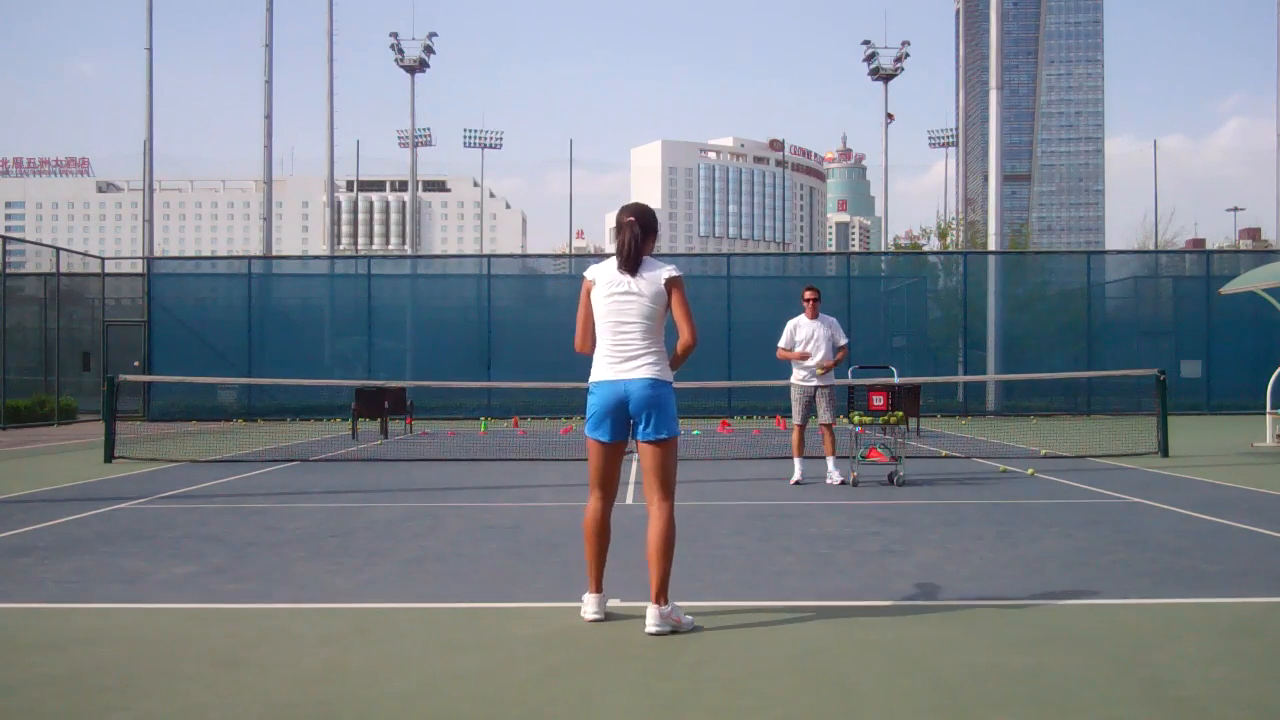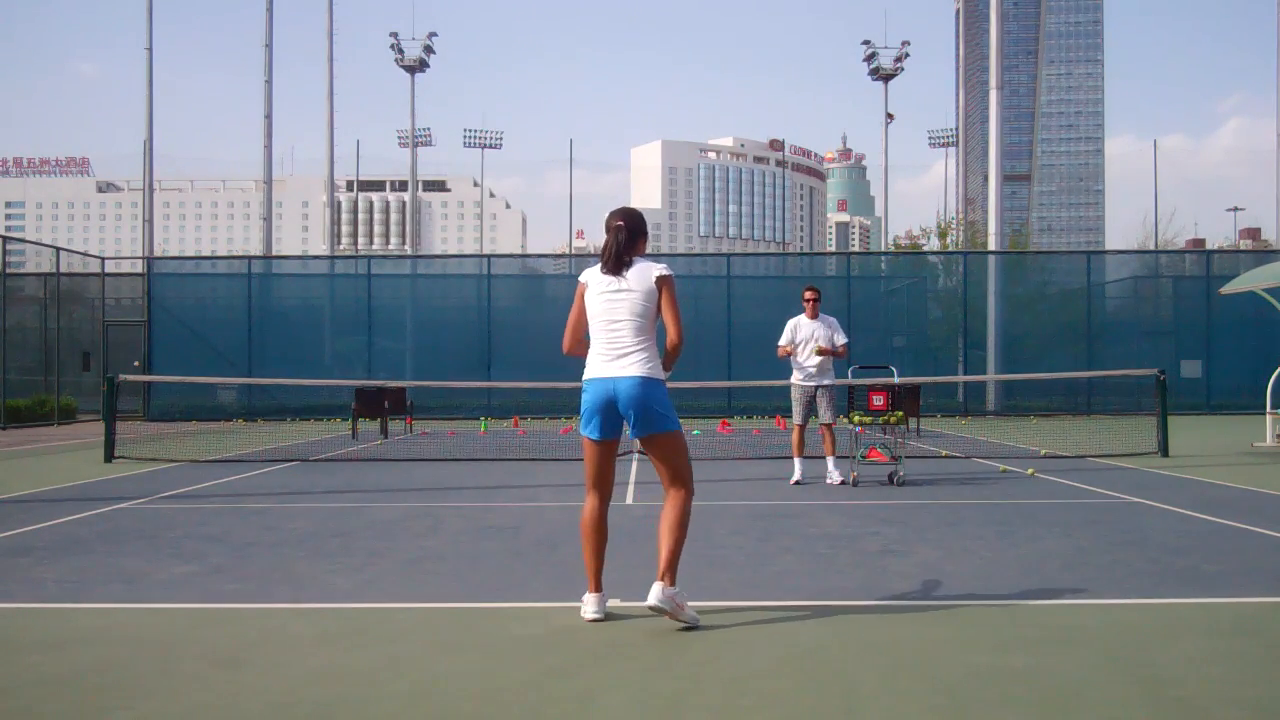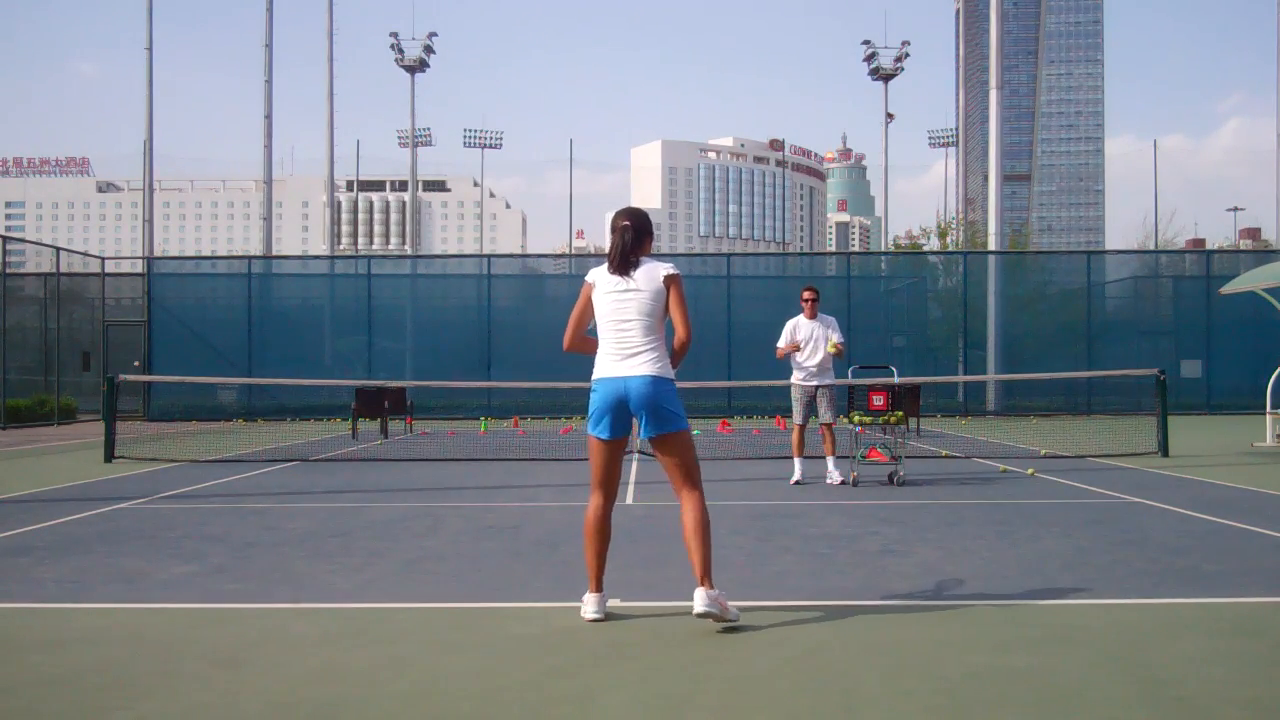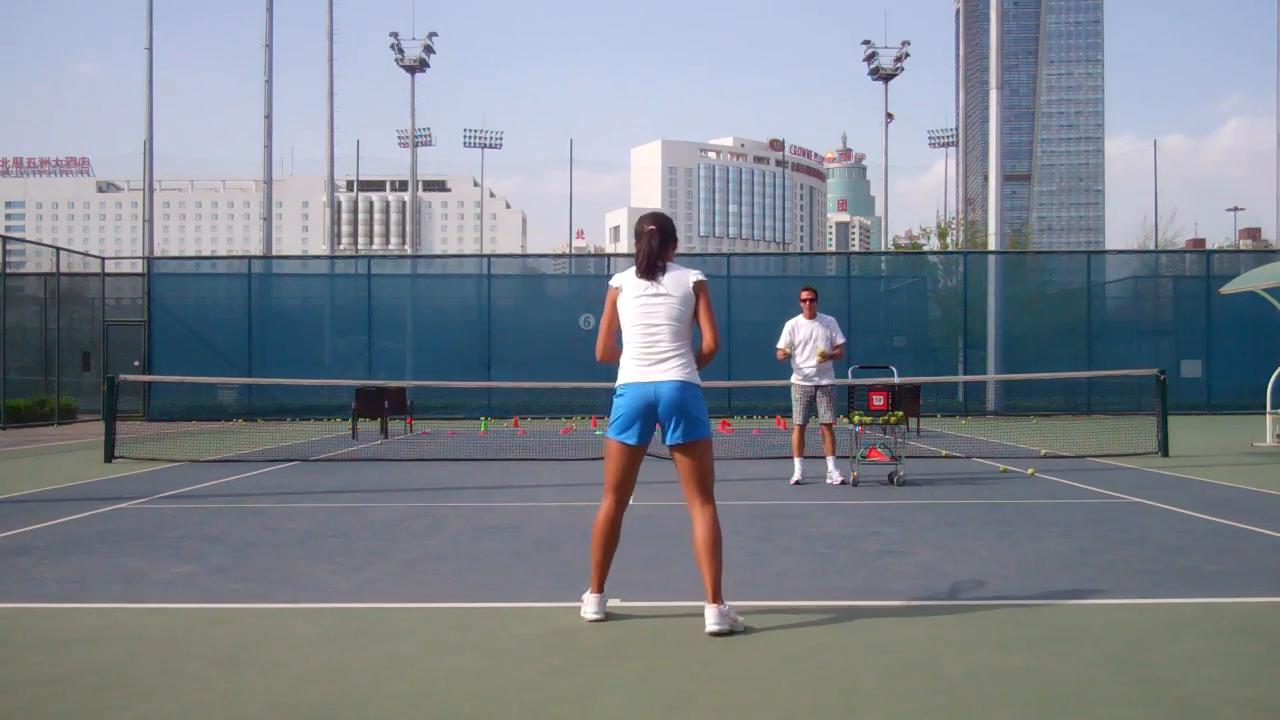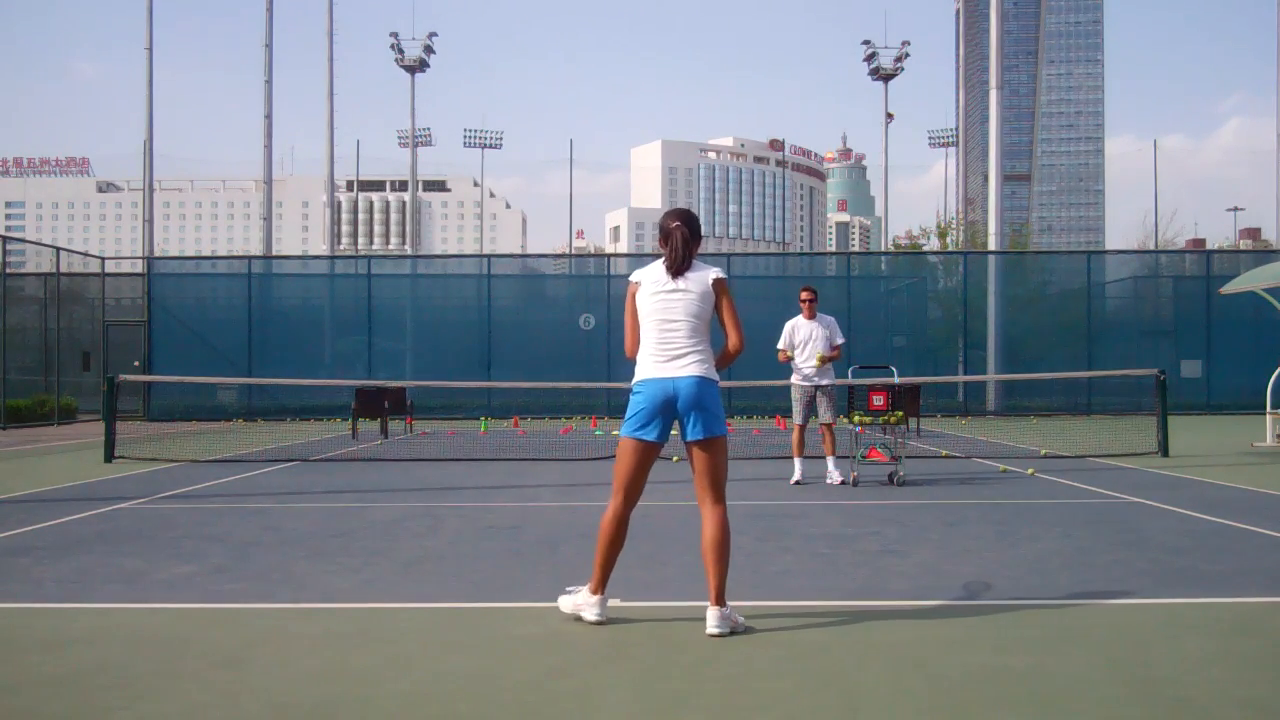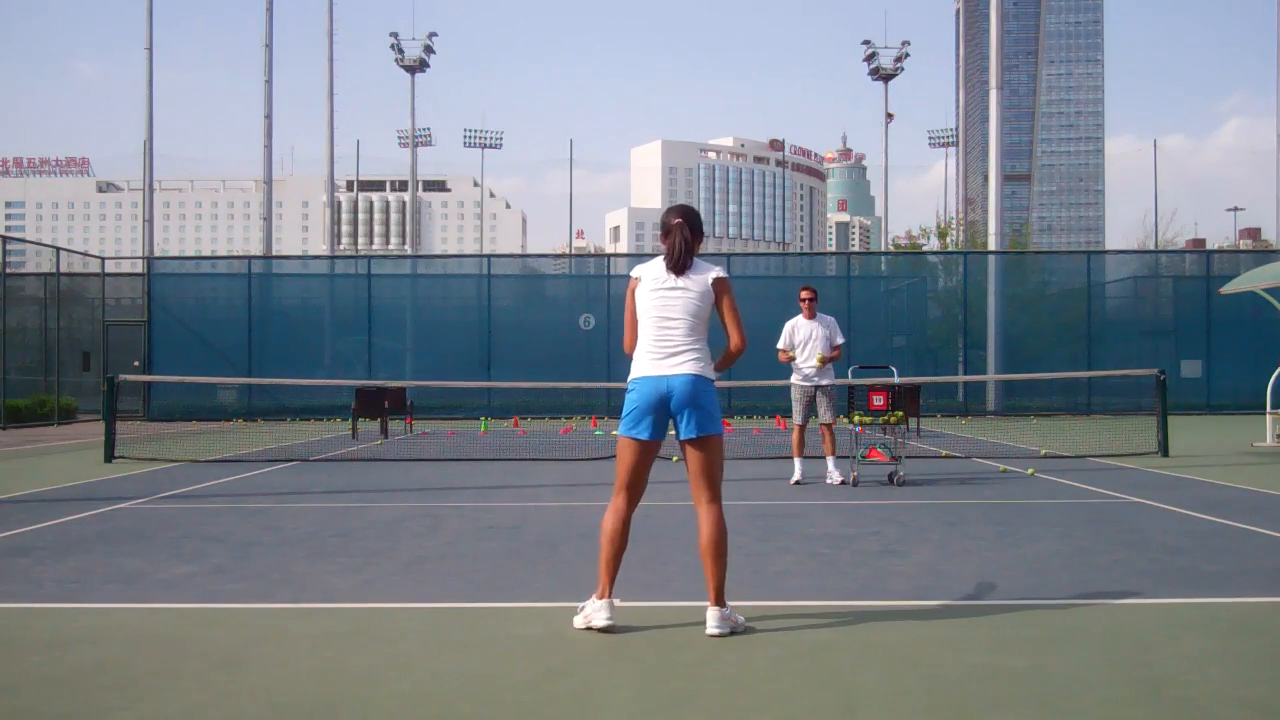
dt=0.2s
person 1, frame 1
left shoulder: (594, 274)
right shoulder: (667, 275)
left elbow: (582, 344)
right elbow: (688, 338)
left hip: (604, 386)
right hip: (652, 387)
left knee: (600, 498)
right knee: (660, 502)
left ankle: (594, 596)
right ankle: (659, 606)
person 1, frame 2
left shoulder: (588, 278)
right shoulder: (657, 273)
left elbow: (570, 345)
right elbow: (675, 335)
left hip: (596, 384)
right hip: (642, 384)
left knee: (596, 496)
right knee: (679, 487)
left ankle: (594, 596)
right ankle: (665, 584)
person 1, frame 3
left shoulder: (595, 278)
right shoulder: (665, 273)
left elbow: (570, 341)
right elbow: (684, 335)
left hip: (606, 384)
right hip: (653, 384)
left knee: (601, 496)
right knee: (690, 490)
left ankle: (594, 596)
right ankle: (704, 590)
person 1, frame 4
left shoulder: (620, 283)
right shoulder: (692, 279)
left elbow: (603, 352)
right elbow: (711, 343)
left hip: (632, 391)
right hip: (680, 391)
left knee: (613, 500)
right knee: (701, 503)
left ankle: (595, 596)
right ankle: (715, 607)
person 1, frame 5
left shoulder: (640, 279)
right shoulder: (714, 278)
left elbow: (631, 348)
right elbow: (736, 342)
left hip: (650, 388)
right hip: (699, 387)
left knee: (622, 498)
right knee: (713, 502)
left ankle: (594, 596)
right ankle: (717, 609)
person 1, frame 6
left shoulder: (640, 275)
right shoulder: (714, 276)
left elbow: (630, 345)
right elbow: (737, 342)
left hip: (644, 385)
right hip: (693, 385)
left knee: (622, 500)
right knee: (708, 501)
left ankle: (602, 602)
right ankle: (717, 610)
person 2, frame 1
left shoulder: (831, 323)
right shoulder: (793, 324)
left elbow: (843, 349)
right elbow: (780, 352)
left wrist: (833, 363)
right wrist: (794, 355)
left hip: (825, 381)
right hip: (800, 382)
left knee: (827, 425)
right knee: (798, 425)
left ankle: (832, 470)
right ankle: (798, 471)
person 2, frame 2
left shoulder: (831, 323)
right shoulder: (794, 323)
left elbow: (843, 350)
right elbow: (780, 351)
left wrist: (830, 352)
right wrist: (787, 351)
left hip: (825, 381)
right hip: (801, 381)
left knee: (827, 425)
right knee: (798, 425)
left ankle: (832, 470)
right ankle: (798, 471)
person 2, frame 3
left shoulder: (830, 322)
right shoulder: (793, 324)
left elbow: (841, 351)
right elbow: (779, 352)
left wrist: (836, 349)
right wrist: (788, 349)
left hip: (825, 381)
right hip: (801, 381)
left knee: (827, 425)
right knee: (799, 425)
left ankle: (832, 470)
right ankle: (798, 471)
person 2, frame 4
left shoulder: (829, 322)
right shoulder: (792, 325)
left elbow: (840, 351)
right elbow: (781, 354)
left wrist: (829, 355)
right wrist: (782, 354)
left hip: (825, 381)
right hip: (801, 381)
left knee: (827, 425)
right knee: (799, 425)
left ankle: (832, 470)
right ankle: (798, 471)
person 2, frame 5
left shoulder: (829, 322)
right shoulder: (792, 325)
left elbow: (838, 351)
right elbow: (781, 354)
left wrist: (828, 358)
right wrist: (784, 357)
left hip: (825, 381)
right hip: (801, 382)
left knee: (827, 425)
right knee: (799, 426)
left ankle: (832, 470)
right ankle: (798, 471)
person 2, frame 6
left shoulder: (829, 322)
right shoulder: (792, 325)
left elbow: (838, 351)
right elbow: (781, 353)
left wrist: (828, 358)
right wrist: (785, 357)
left hip: (825, 381)
right hip: (801, 381)
left knee: (827, 425)
right knee: (799, 426)
left ankle: (832, 470)
right ankle: (798, 471)
